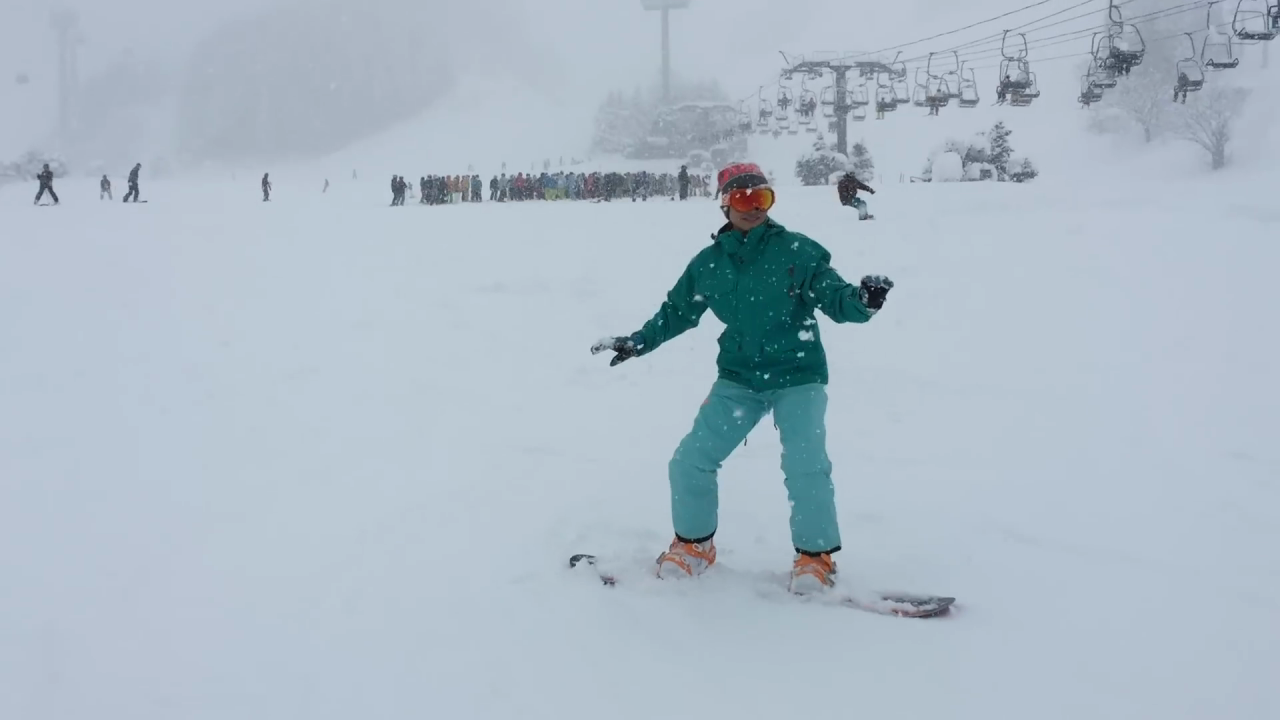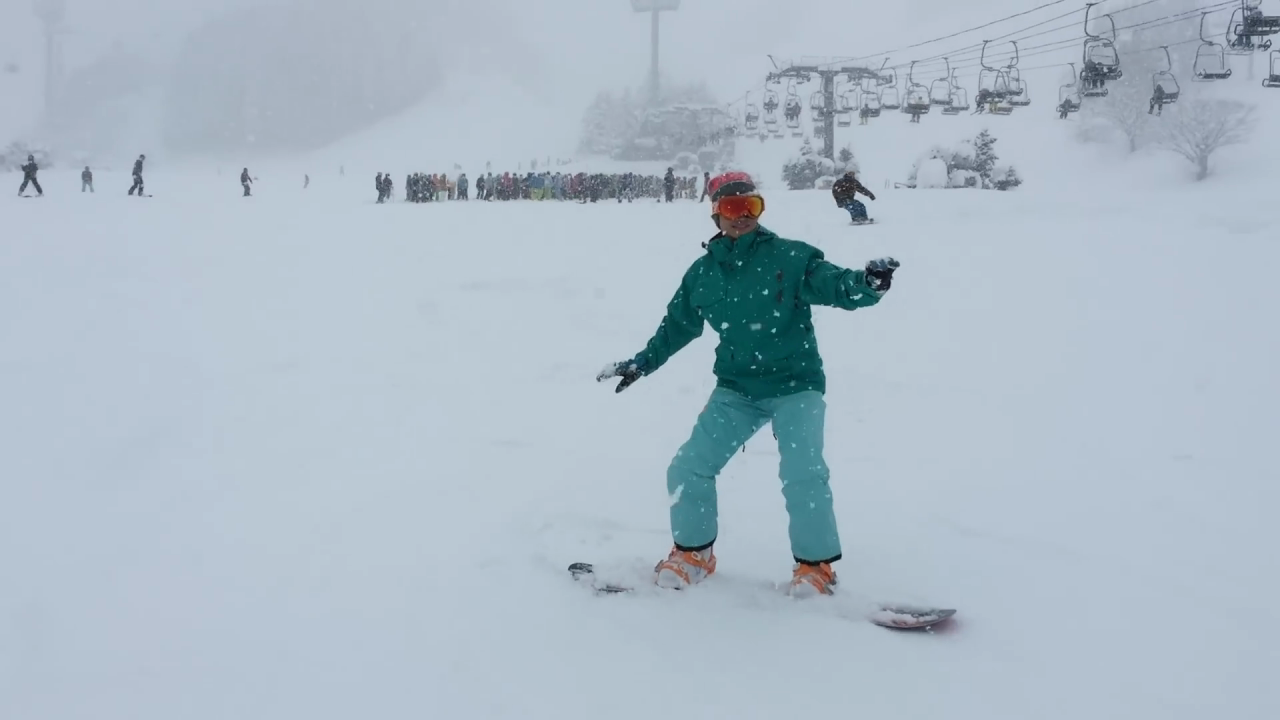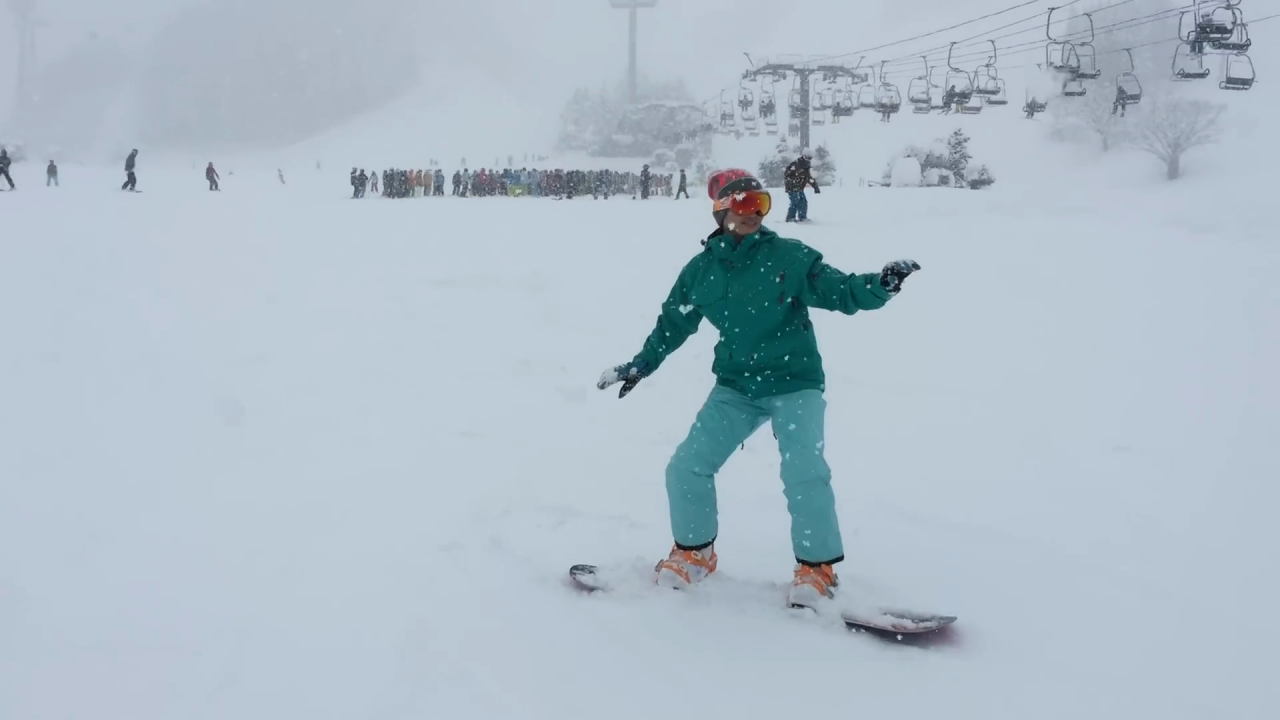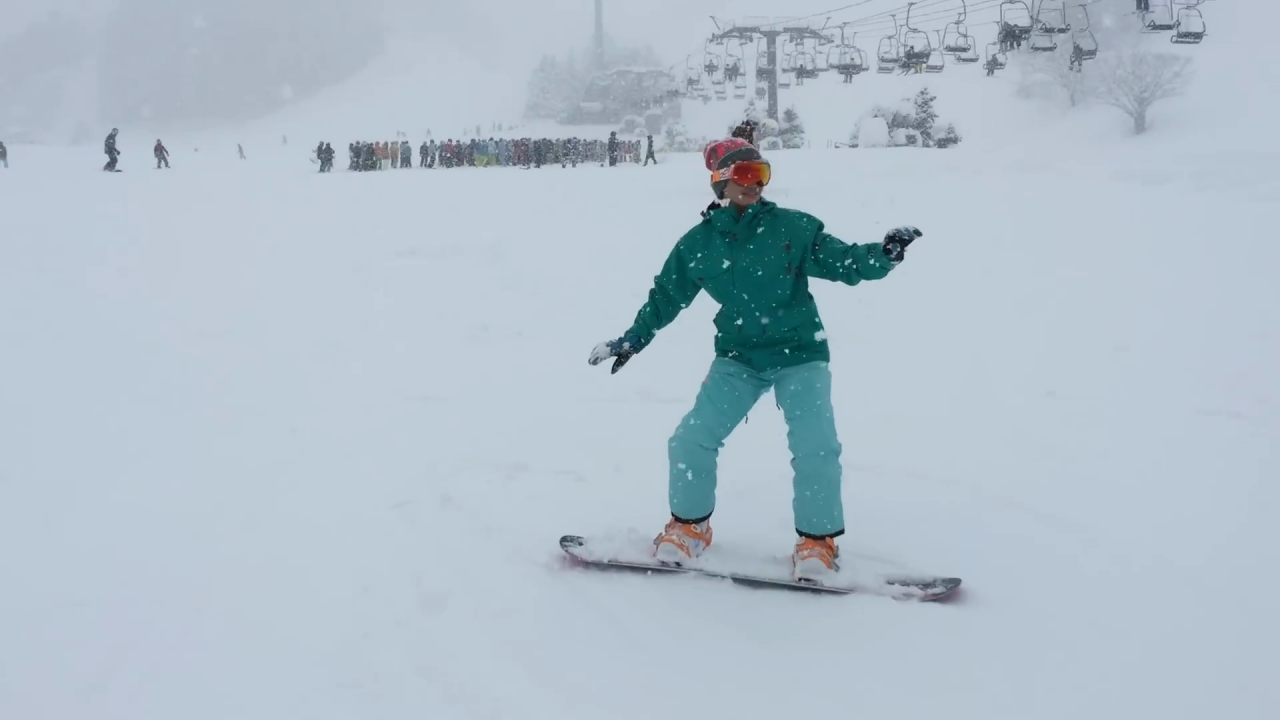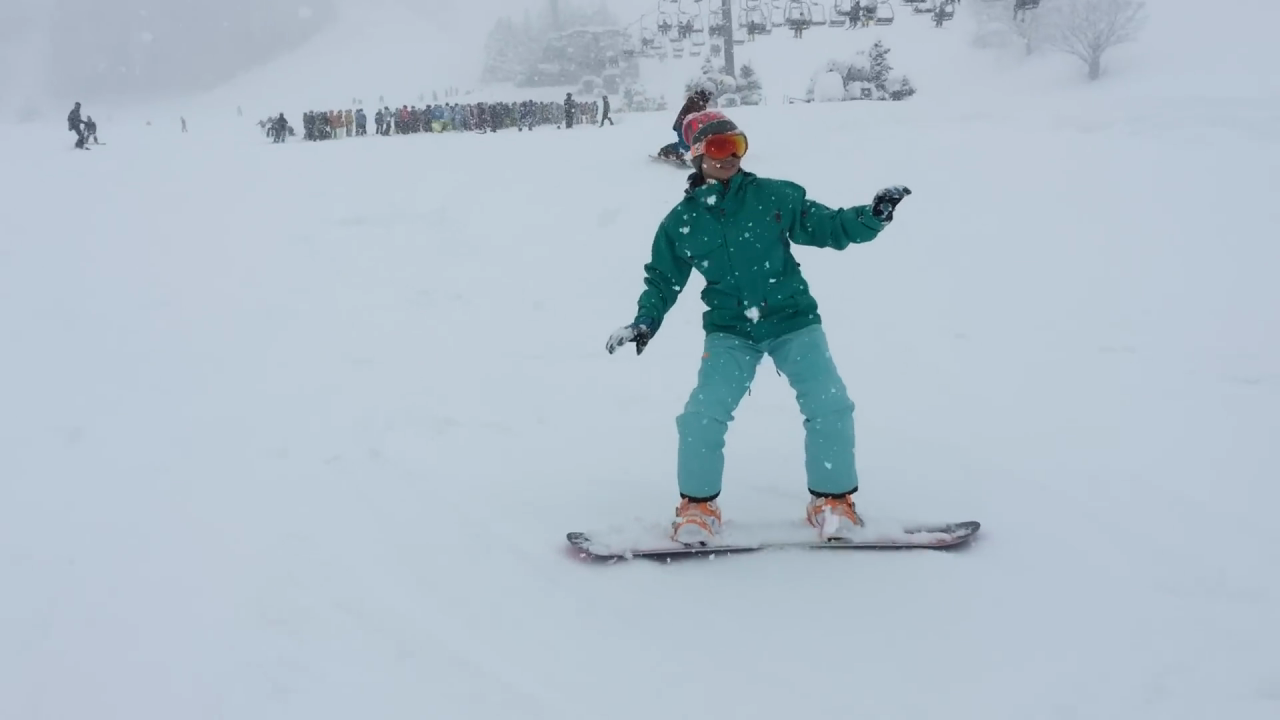
dt=0.5s
person 1, frame 1
left shoulder: (798, 251)
right shoulder: (708, 263)
left elbow: (834, 297)
right elbow: (677, 311)
left wrist: (863, 299)
right wrist: (639, 341)
left hip: (798, 376)
right hip: (738, 378)
left knee: (806, 466)
right knee: (691, 460)
left ankle: (815, 557)
right ankle: (694, 544)
person 1, frame 2
left shoulder: (791, 257)
right shoulder: (702, 273)
left elbow: (839, 288)
right elbow: (678, 325)
left wrist: (870, 282)
right wrist: (642, 363)
left hip: (796, 384)
right hip: (736, 389)
left knee: (803, 473)
right knee: (687, 469)
left ankle: (814, 566)
right ankle: (693, 553)
person 1, frame 3
left shoulder: (791, 256)
right shoulder: (701, 270)
left elbow: (840, 292)
right elbow: (673, 322)
left wrist: (881, 284)
right wrist: (641, 364)
left hip: (795, 382)
right hip: (735, 386)
left knee: (805, 474)
right knee: (687, 466)
left ankle: (816, 567)
right ankle: (693, 552)
person 1, frame 4
left shoulder: (793, 227)
right shoulder: (696, 244)
left elbow: (842, 262)
right elbow: (666, 296)
left wrist: (883, 254)
right wrist: (634, 339)
left hip: (800, 354)
right hip: (738, 358)
left knee: (816, 445)
right knee: (692, 440)
left ankle: (817, 540)
right ankle: (689, 526)
person 1, frame 5
left shoulder: (776, 196)
right shoulder: (681, 221)
left elbow: (829, 227)
right elbow: (663, 279)
left wrist: (873, 216)
right wrist: (646, 320)
left hip: (793, 320)
right hip: (730, 330)
left knee: (830, 404)
right knee: (702, 415)
left ankle: (831, 500)
right ankle: (698, 504)
